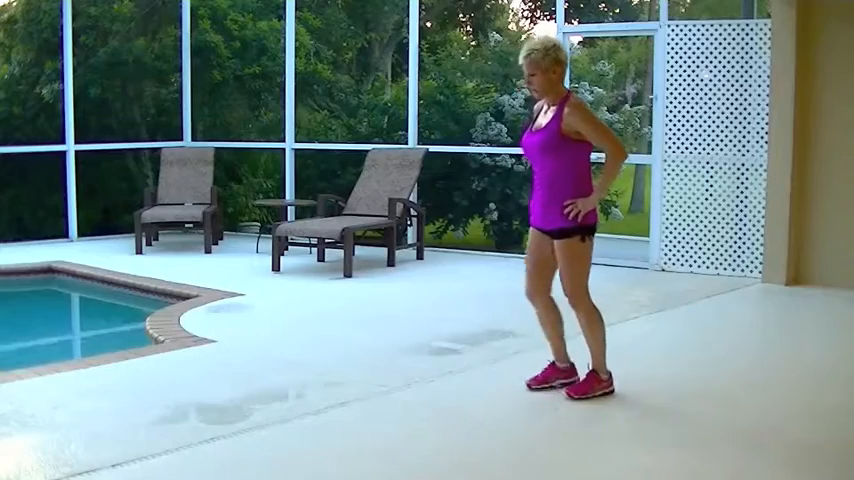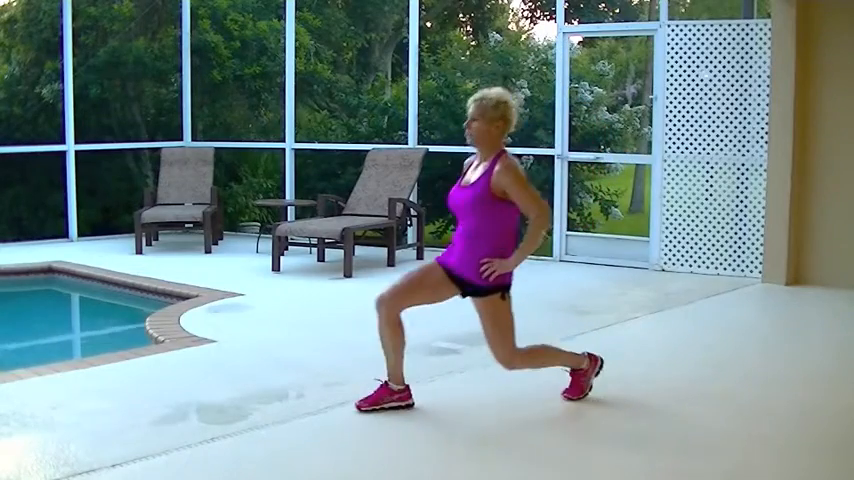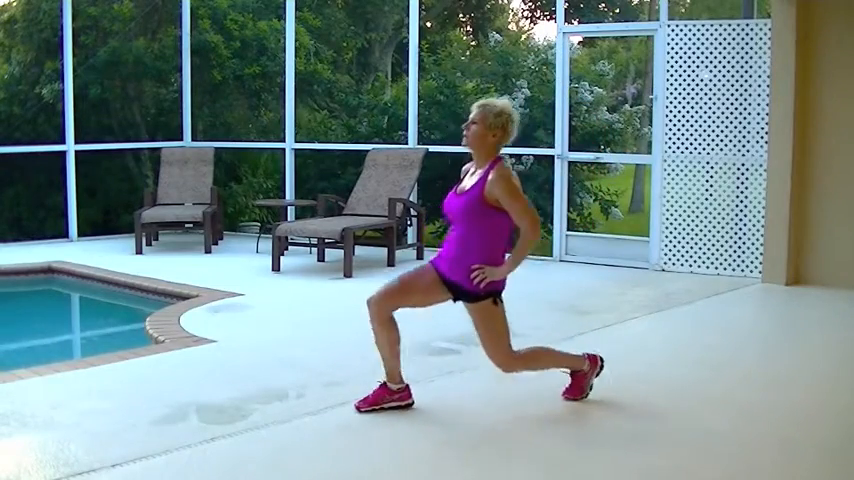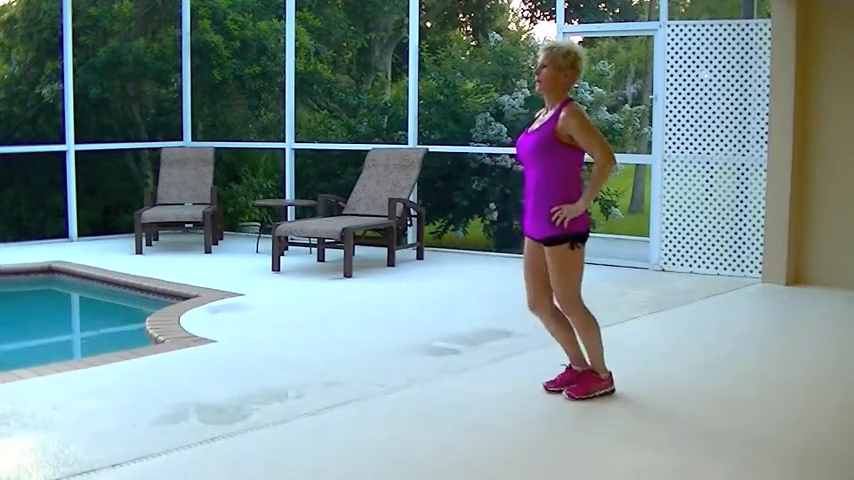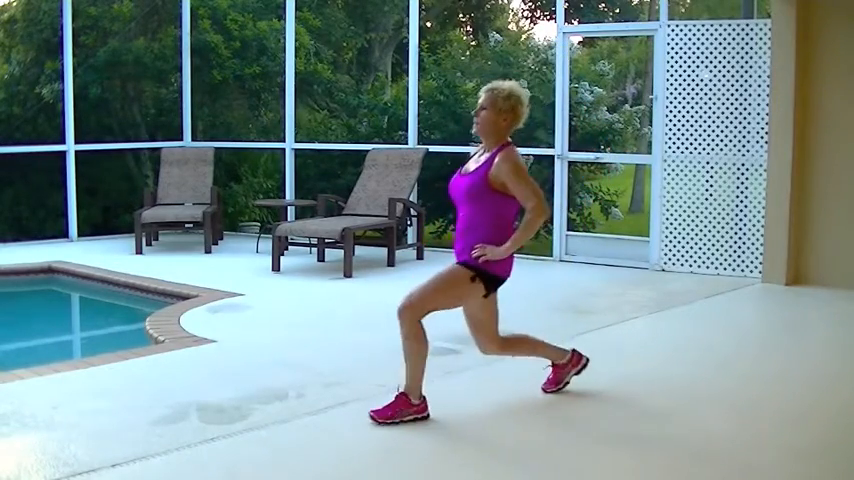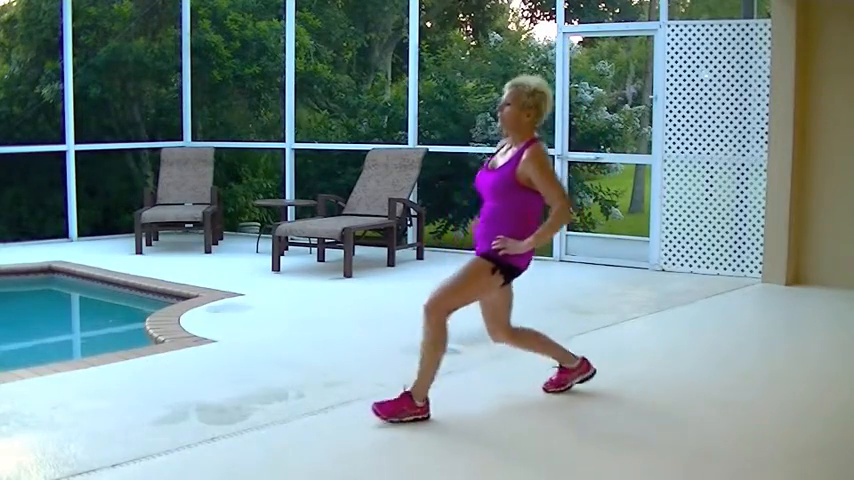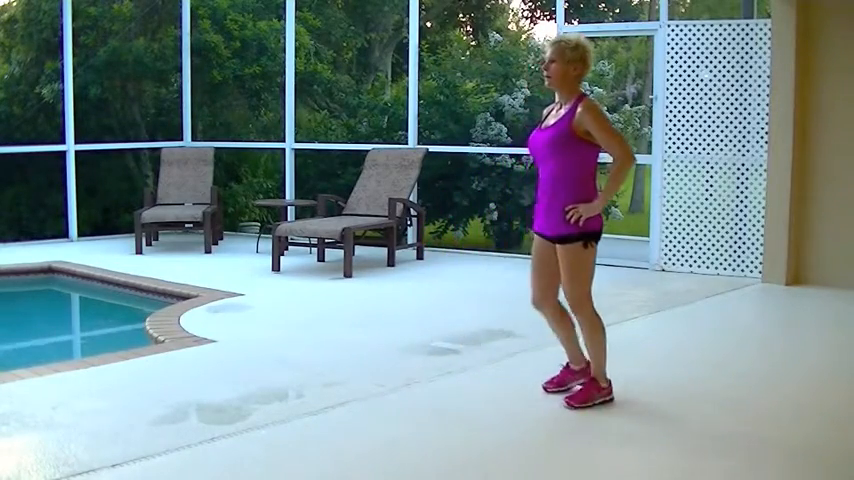
dt=0.7s
person 1, frame 1
left shoulder: (573, 110)
right shoulder: (540, 109)
left elbow: (617, 153)
left wrist: (593, 199)
left hip: (571, 218)
right hip: (542, 216)
left knee: (576, 297)
right knee: (535, 292)
left ankle: (602, 375)
right ankle: (563, 365)
person 1, frame 2
left shoulder: (504, 169)
right shoulder: (471, 163)
left elbow: (541, 217)
left wrist: (512, 261)
left hip: (486, 273)
right hip: (453, 262)
left knee: (509, 357)
right knee: (387, 303)
left ankle: (584, 364)
right ankle: (396, 388)
person 1, frame 3
left shoulder: (500, 177)
right shoulder: (468, 169)
left elbow: (532, 229)
left wrist: (505, 268)
left hip: (479, 277)
right hip: (445, 267)
left knee: (506, 361)
right knee: (379, 304)
left ankle: (585, 365)
right ankle: (395, 388)
person 1, frame 4
left shoulder: (570, 115)
right shoulder: (542, 115)
left elbow: (606, 160)
left wrist: (580, 205)
left hip: (562, 225)
right hip: (535, 223)
left knee: (569, 304)
right knee: (538, 303)
left ankle: (601, 376)
right ankle: (579, 367)
person 1, frame 5
left shoulder: (506, 160)
right shoulder: (479, 154)
left elbow: (539, 210)
left wrist: (505, 249)
left hip: (483, 265)
right hip: (469, 263)
left knee: (408, 311)
right knee: (491, 344)
left ankle: (413, 400)
right ankle: (566, 358)
person 1, frame 6
left shoulder: (532, 156)
right shoulder: (504, 147)
left elbow: (563, 209)
left wrist: (527, 243)
left hip: (505, 257)
right hip: (489, 251)
left knee: (434, 308)
right knee: (500, 332)
left ankle: (417, 400)
right ankle: (573, 364)
person 1, frame 7
left shoulder: (585, 111)
right shoulder: (550, 112)
left elbow: (625, 156)
left wrist: (598, 203)
left hip: (575, 223)
right hip: (546, 220)
left knee: (578, 303)
right knee: (542, 300)
left ankle: (599, 382)
right ankle: (578, 364)
